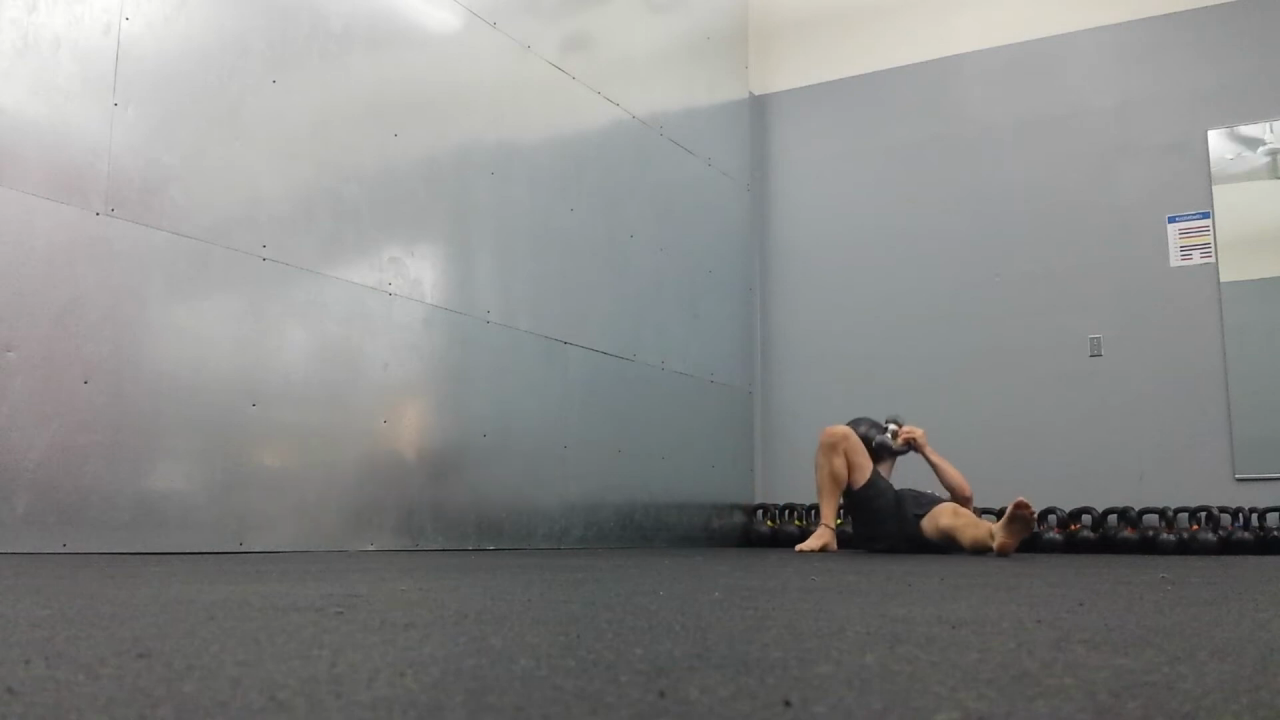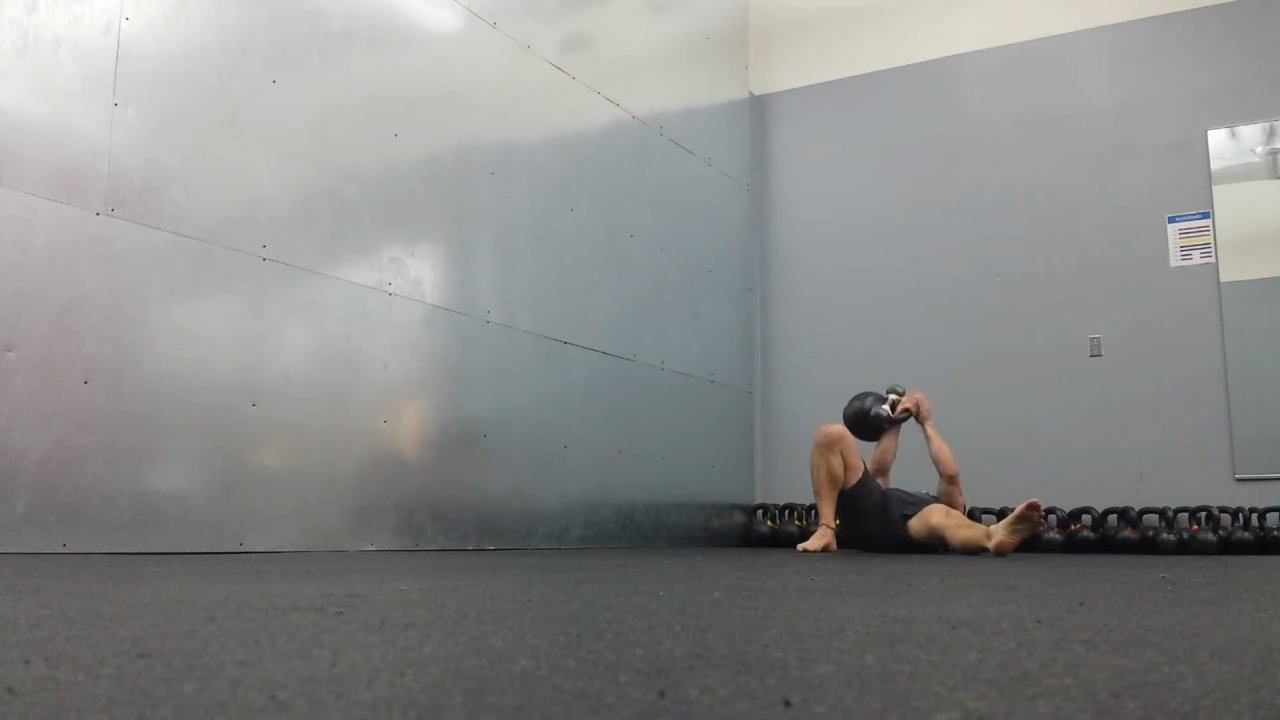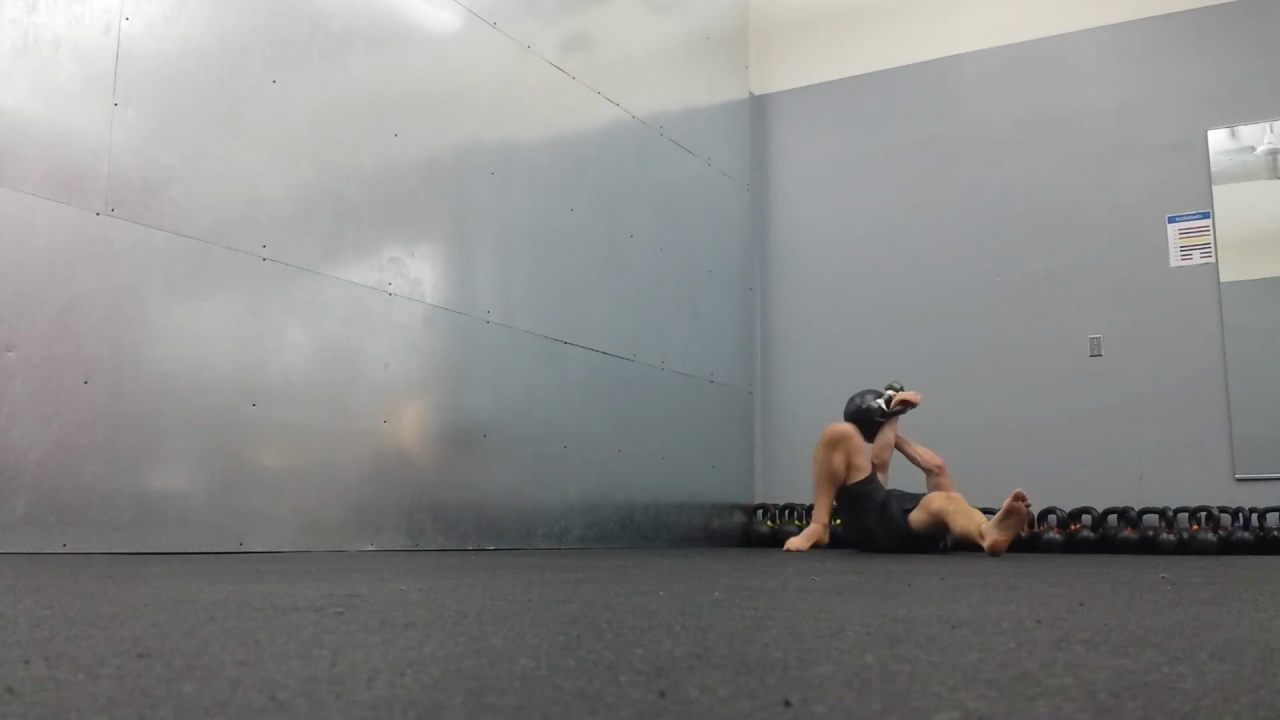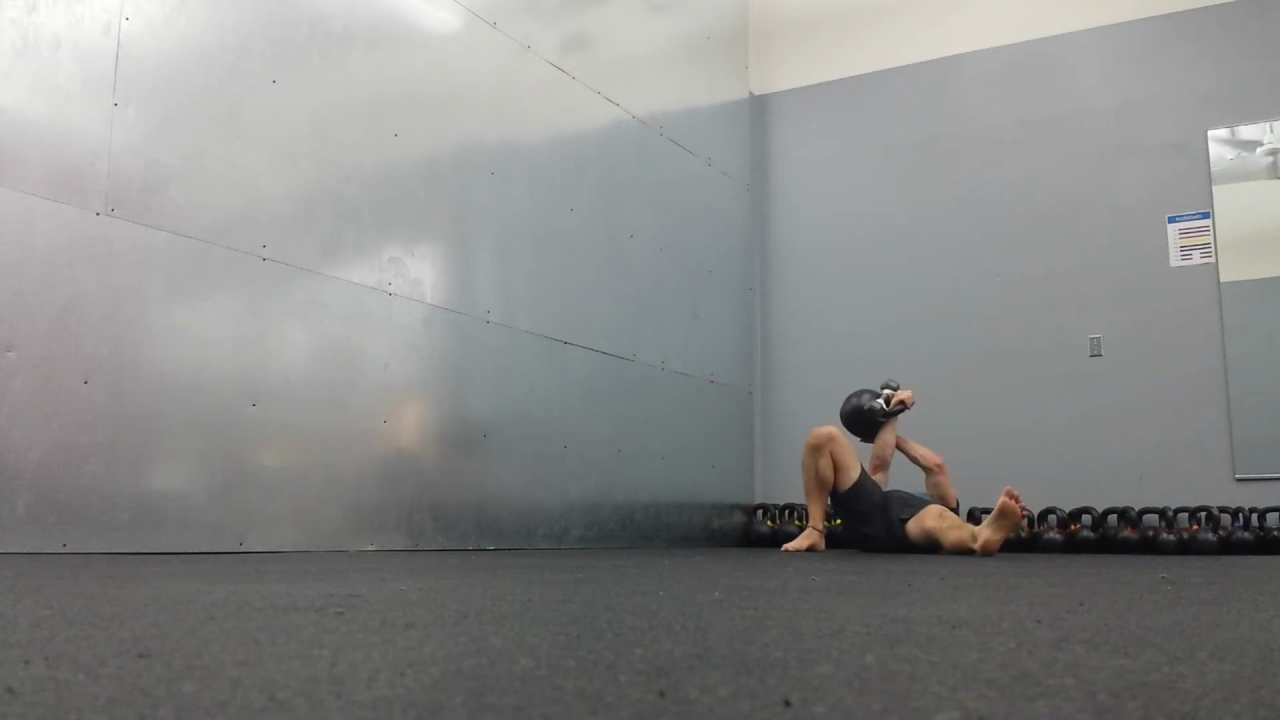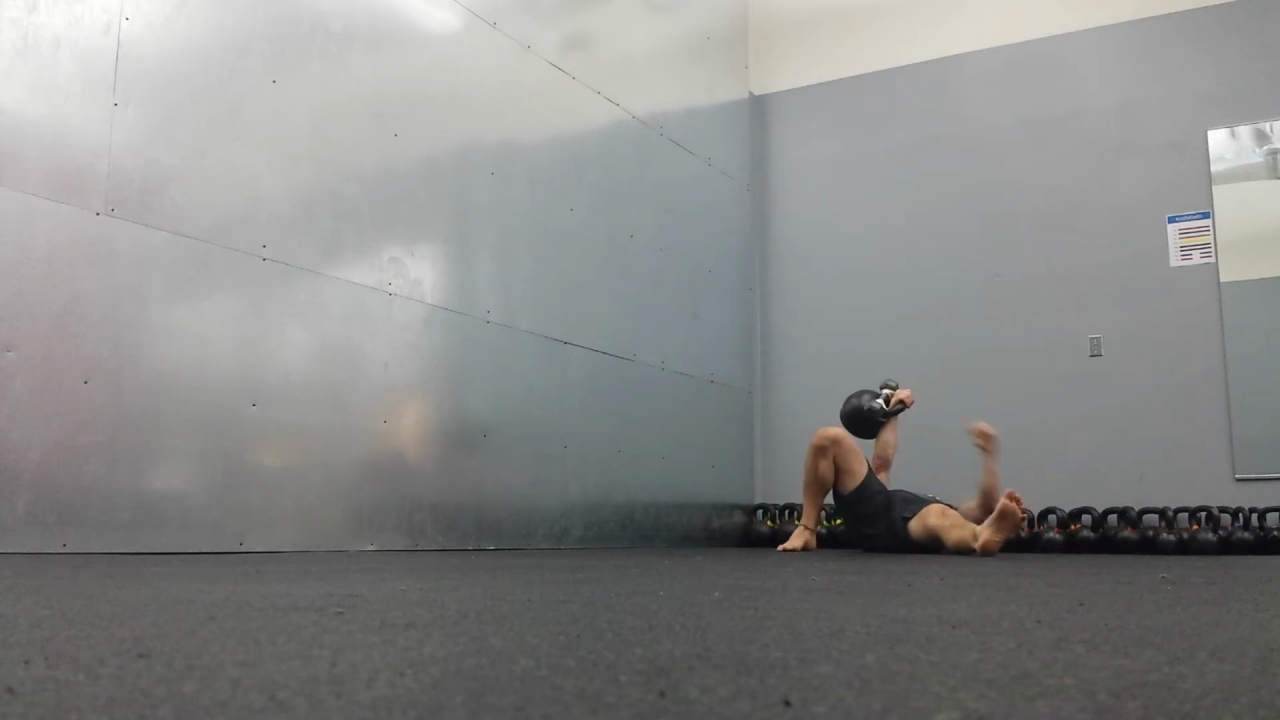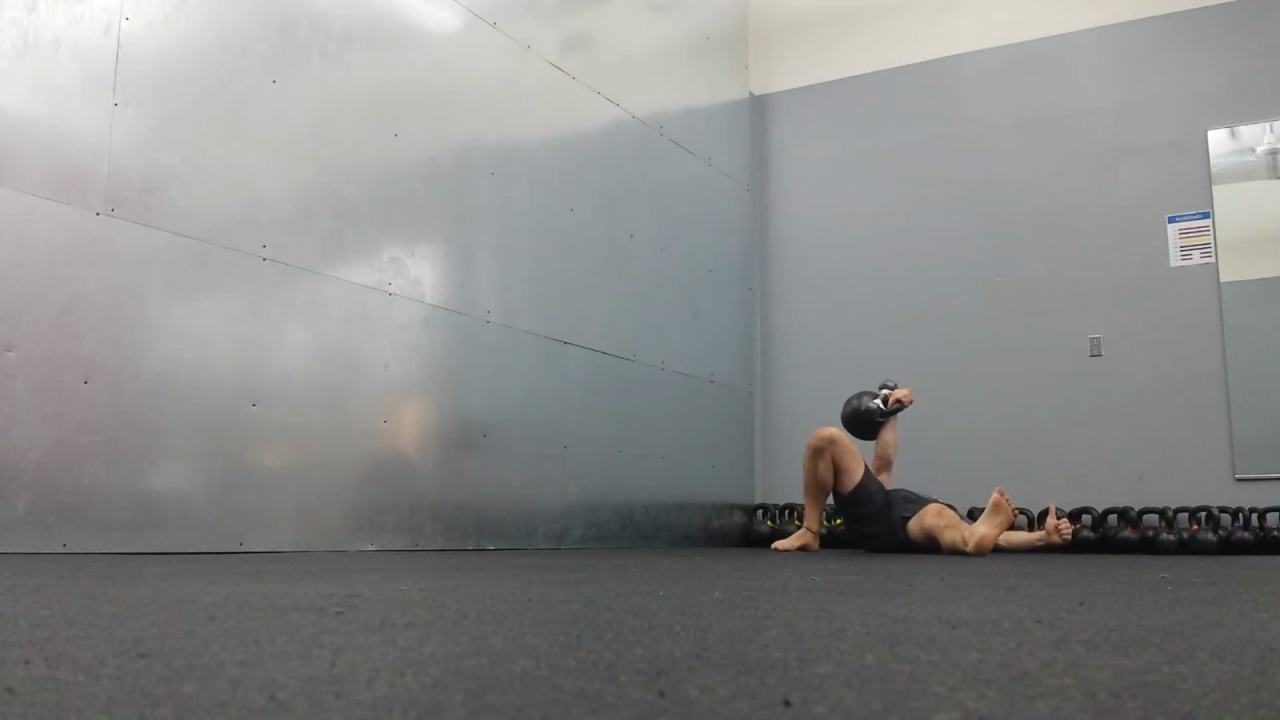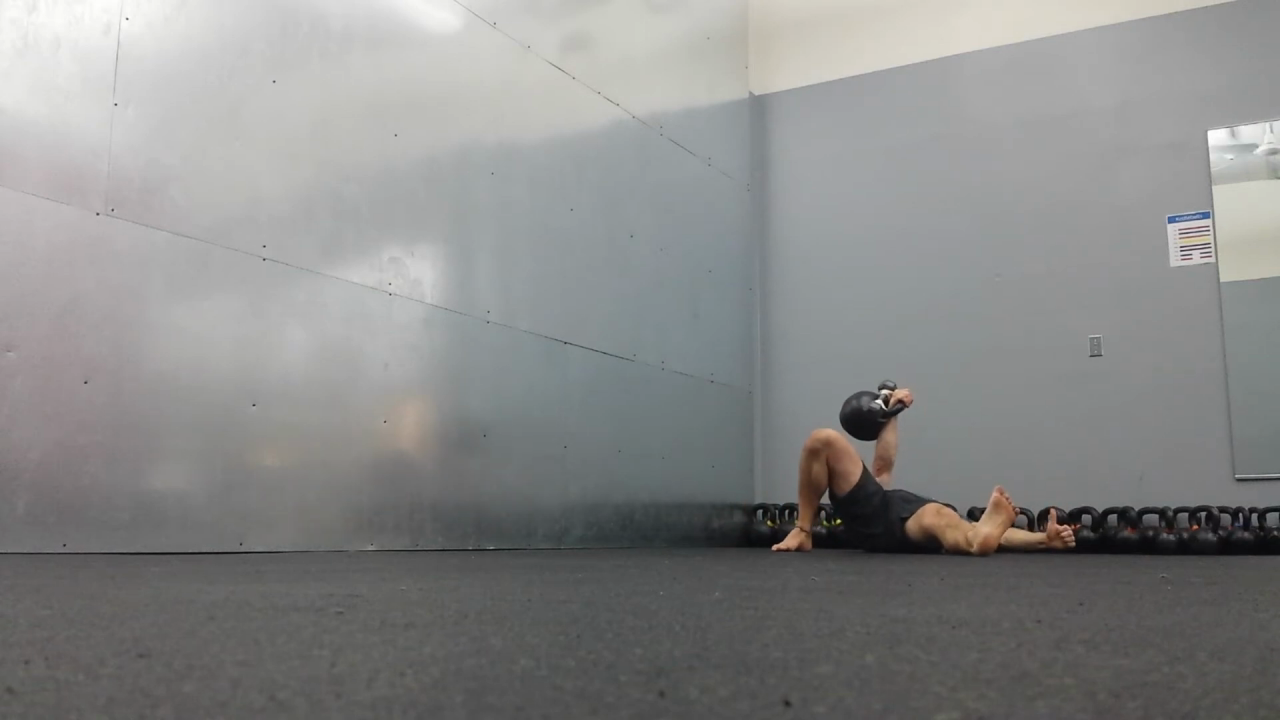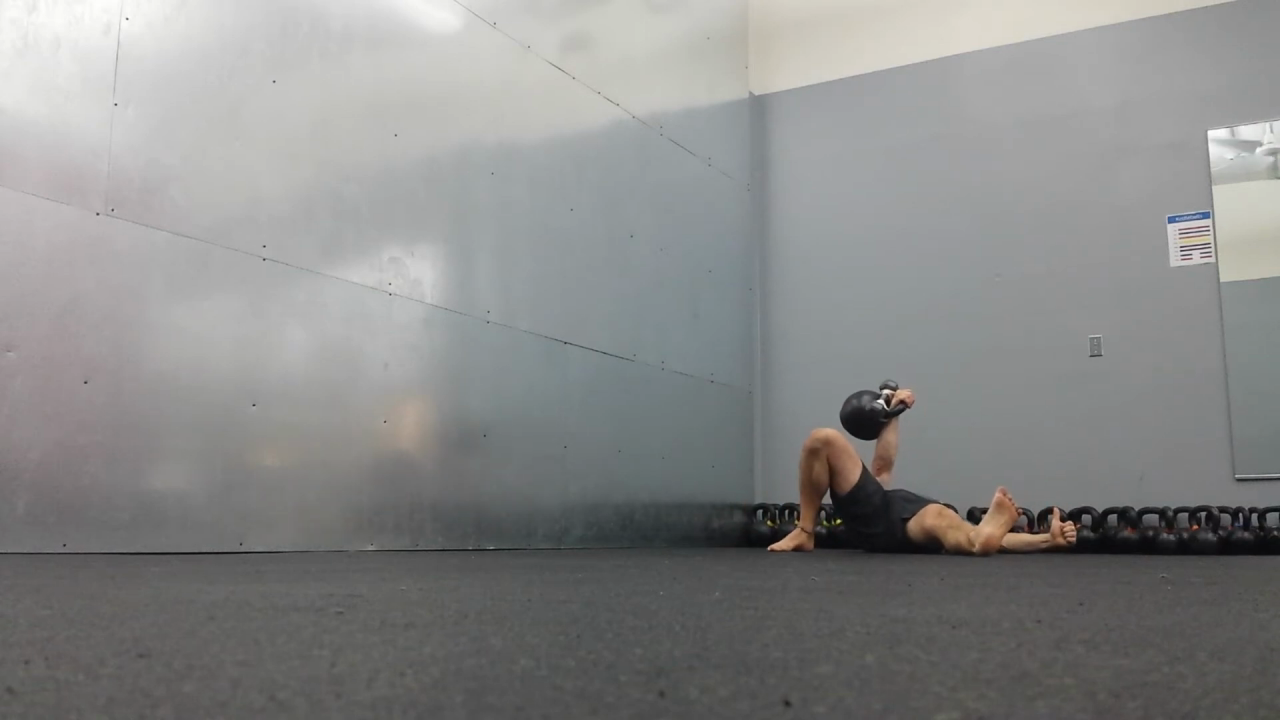
dt=0.4s
person 1, frame 1
left shoulder: (947, 512)
left elbow: (964, 495)
right elbow: (872, 488)
left wrist: (925, 450)
right wrist: (891, 449)
left hip: (922, 532)
right hip: (882, 522)
left knee: (951, 516)
right knee: (837, 435)
left ankle: (998, 535)
right ankle: (826, 532)
person 1, frame 2
left shoulder: (945, 508)
left elbow: (950, 475)
right elbow: (879, 470)
left wrist: (926, 423)
left hip: (910, 534)
right hip: (870, 521)
left knee: (940, 517)
right knee: (832, 435)
left ankle: (995, 536)
right ankle: (826, 532)
person 1, frame 3
left shoulder: (935, 505)
left elbow: (936, 468)
right elbow: (878, 464)
left wrist: (895, 438)
right wrist: (892, 416)
left hip: (910, 532)
right hip: (871, 519)
left knee: (942, 501)
right knee: (839, 433)
left ankle: (990, 534)
right ankle: (818, 527)
person 1, frame 4
left shoulder: (942, 510)
left elbow: (935, 467)
right elbow: (879, 465)
left wrist: (896, 440)
right wrist: (892, 415)
left hip: (909, 531)
right hip: (871, 518)
left knee: (935, 520)
right knee: (824, 437)
left ankle: (982, 536)
right ankle: (815, 532)
person 1, frame 5
left shoulder: (951, 516)
left elbow: (988, 500)
right elbow: (881, 465)
left wrist: (989, 452)
right wrist: (893, 413)
left hip: (910, 533)
right hip: (873, 517)
left knee: (938, 517)
right knee: (830, 438)
left ankle: (985, 537)
right ankle: (806, 531)
person 1, frame 6
left shoulder: (952, 521)
left elbow: (998, 537)
right elbow: (882, 466)
left wrist: (1044, 537)
right wrist: (891, 412)
left hip: (909, 532)
right hip: (874, 517)
right knee: (827, 438)
left ankle: (973, 540)
right ankle: (809, 533)
person 1, frame 7
left shoulder: (948, 521)
left elbow: (997, 537)
right elbow: (882, 467)
left wrist: (1046, 539)
right wrist: (891, 412)
left hip: (908, 531)
right hip: (872, 514)
right knee: (823, 440)
left ankle: (976, 539)
right ankle: (803, 532)
person 1, frame 8
left shoulder: (947, 522)
right shoulder: (890, 499)
left elbow: (1001, 541)
right elbow: (882, 466)
left wrist: (1049, 540)
right wrist: (892, 412)
left hip: (909, 531)
right hip: (873, 513)
right knee: (823, 440)
left ankle: (980, 538)
right ankle: (804, 533)
